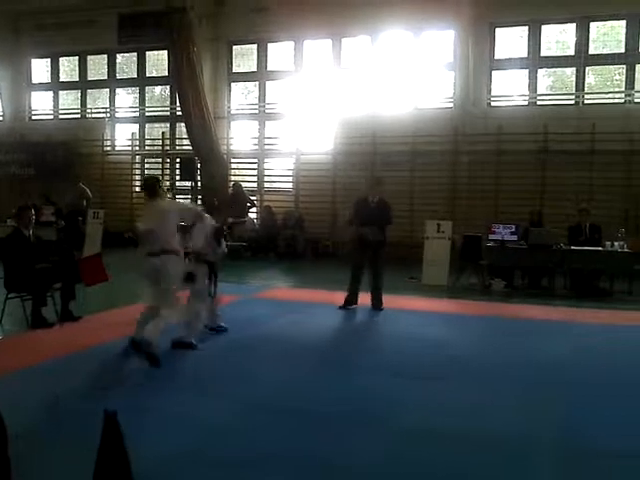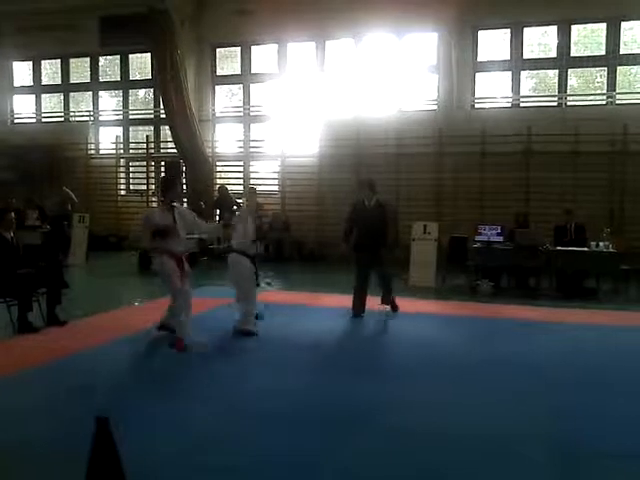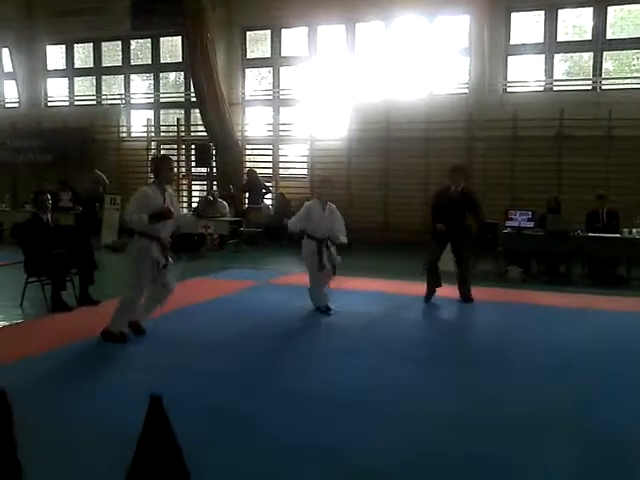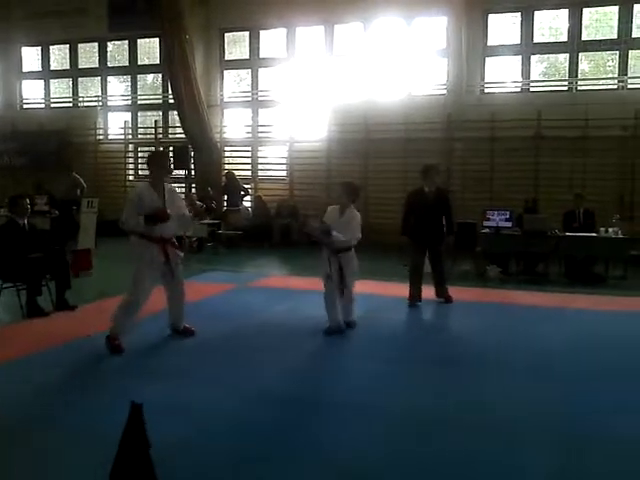
dt=0.7s
person 1, frame 1
left shoulder: (144, 214)
right shoulder: (169, 206)
left elbow: (143, 236)
right elbow: (196, 213)
left hip: (152, 261)
right hip: (167, 262)
left knee: (158, 303)
right knee: (168, 305)
left ankle: (139, 338)
right ankle: (144, 341)
person 1, frame 2
left shoulder: (183, 213)
right shoulder: (152, 215)
left elbow: (203, 228)
right elbow: (145, 240)
right wrist: (157, 235)
left hip: (179, 259)
right hip: (163, 259)
left knee: (183, 295)
right knee: (181, 294)
left ankle: (169, 323)
right ankle: (180, 336)
person 1, frame 3
left shoulder: (169, 193)
right shoulder: (145, 193)
left elbow: (176, 219)
right elbow: (129, 218)
right wrist: (152, 218)
left hip: (161, 247)
right hip: (145, 246)
left knee: (165, 287)
right knee: (138, 290)
left ankle: (134, 318)
right ankle: (112, 329)
person 1, frame 4
left shoulder: (171, 191)
right shoulder: (140, 193)
left elbow: (183, 218)
right elbow: (127, 221)
right wrist: (148, 220)
left hip: (168, 247)
right hip: (148, 249)
left knee: (176, 288)
right knee: (139, 293)
left ankle: (177, 324)
right ankle: (115, 335)
person 2, frame 1
right shoulder: (208, 225)
left hip: (206, 267)
right hip: (201, 268)
left knee: (211, 296)
right knee: (198, 303)
left ankle: (213, 323)
right ankle: (185, 338)
person 2, frame 2
left shoulder: (250, 223)
right shoulder: (245, 220)
left wrist: (256, 242)
left hip: (244, 259)
right hip: (241, 260)
left knee: (248, 289)
right knee: (248, 293)
left ankle: (250, 314)
right ankle: (244, 325)
person 2, frame 3
left shoulder: (332, 209)
right shoulder: (309, 206)
left elbow: (339, 227)
right elbow: (297, 222)
left wrist: (340, 240)
right wrist: (289, 225)
left hip: (326, 244)
right hip: (311, 244)
left knee: (328, 273)
right knee: (317, 276)
left ankle: (320, 300)
right ankle: (320, 303)
person 2, frame 4
left shoulder: (354, 216)
right shoulder: (331, 211)
left elbow: (349, 238)
right elbow: (322, 231)
left wrist: (331, 234)
right wrist: (320, 231)
left hip: (346, 257)
right hip: (330, 256)
left knee: (347, 290)
right knee: (330, 292)
left ankle: (348, 319)
right ankle: (336, 324)
person 3, frame 1
left shoulder: (384, 205)
right shoulder: (360, 203)
left elbow: (387, 222)
right elbow: (353, 220)
left wrist: (378, 232)
right wrist: (361, 229)
left hip: (377, 244)
right hip: (361, 243)
left knee: (377, 274)
right knee: (356, 271)
left ankle: (377, 302)
right ankle: (351, 300)
person 3, frame 2
left shoulder: (382, 208)
right shoulder: (357, 207)
left elbow: (387, 228)
right elbow: (350, 225)
left wrist: (385, 246)
right wrist: (346, 242)
left hip: (377, 248)
right hip: (362, 248)
left knee: (384, 276)
right knee: (361, 278)
left ankle: (389, 301)
right ankle: (358, 309)
person 3, frame 3
left shoulder: (468, 195)
right shoulder: (441, 193)
left elbow: (476, 213)
right elbow: (434, 210)
right wrist: (436, 223)
left hip: (460, 233)
right hip: (441, 232)
left knee: (463, 264)
right knee: (432, 260)
left ankle: (465, 293)
right ankle: (431, 289)
person 3, frame 4
left shoulder: (442, 194)
right shoulder: (414, 195)
left elbow: (448, 215)
right elbow: (406, 215)
left wrist: (450, 233)
right wrist: (405, 233)
left hip: (436, 235)
right hip: (418, 236)
left knee: (438, 265)
right knee: (416, 266)
left ankle: (442, 293)
right ankle: (414, 297)
person 4, frame 1
left shoulder: (33, 235)
right shoulder: (12, 238)
right elbow: (15, 265)
right wrist: (35, 266)
left hip: (35, 272)
right hip: (18, 278)
left knee: (67, 270)
right knee: (41, 279)
left ankle: (65, 311)
right ankle: (36, 316)
person 4, frame 2
left shoulder: (12, 238)
left wrist: (33, 267)
right wrist: (17, 271)
left hip: (18, 276)
left knee: (54, 274)
right knee: (26, 282)
left ankle: (51, 316)
right ankle: (23, 322)
person 4, frame 3
left shoulder: (52, 221)
right shoulder: (29, 225)
left elbow: (64, 238)
right elbow: (31, 251)
right wrist: (51, 252)
left hip: (56, 257)
right hip: (37, 263)
left knee: (84, 256)
right knee: (58, 263)
left ankle: (84, 295)
right ankle: (56, 300)
person 4, frame 4
left shoulder: (30, 226)
left elbow: (42, 242)
left wrist: (54, 250)
right wrist: (27, 256)
left hip: (32, 262)
right hip: (13, 268)
left knee: (60, 260)
right knee: (35, 268)
left ankle: (60, 300)
right ankle: (32, 305)
